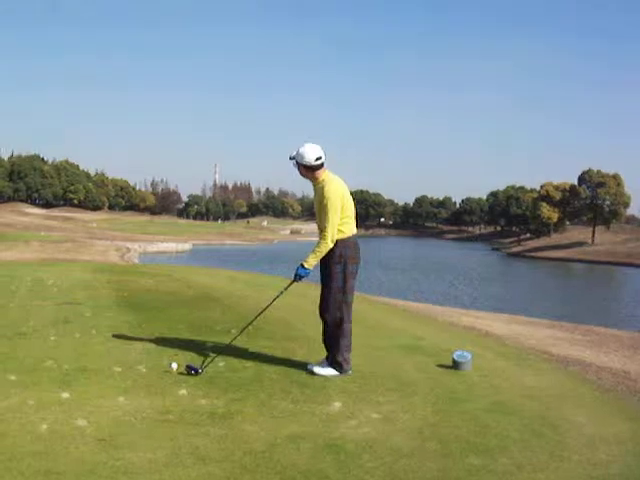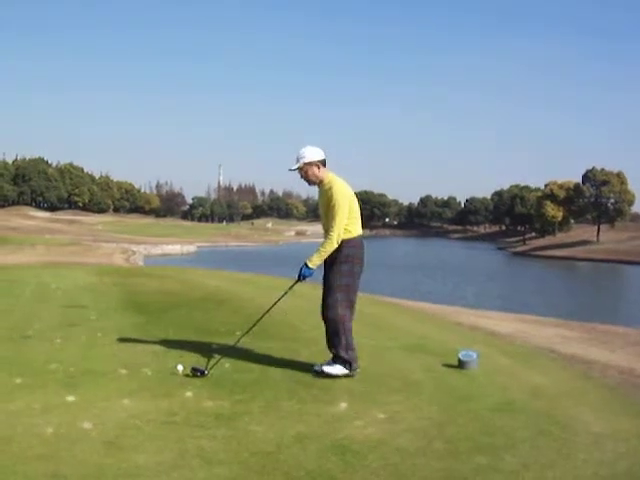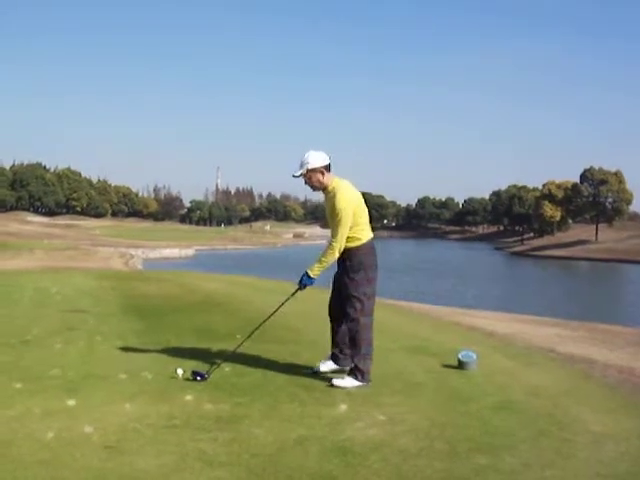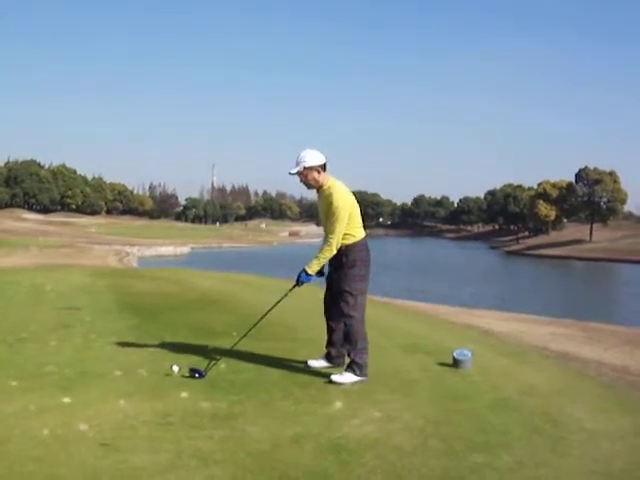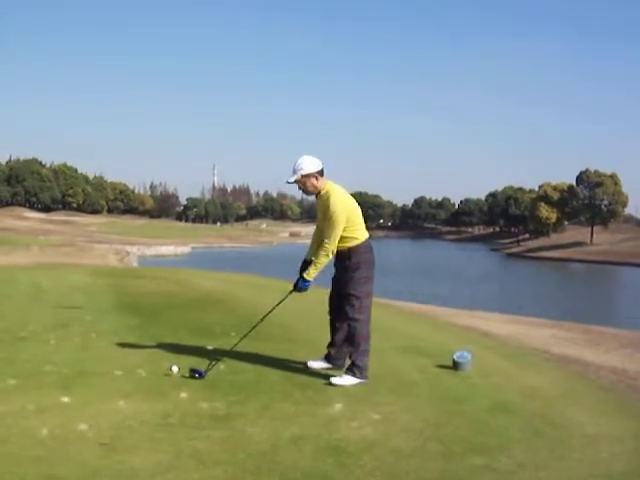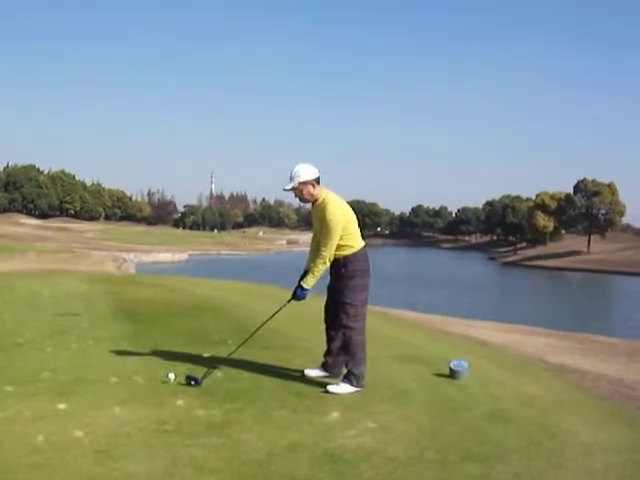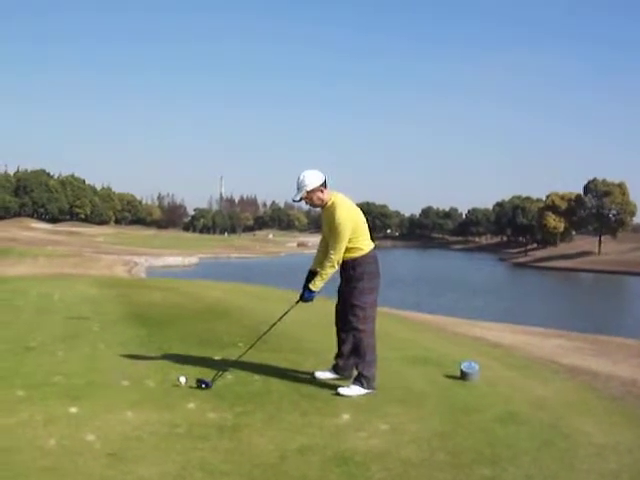
dt=0.7s
person 1, frame 1
left shoulder: (330, 189)
right shoulder: (323, 184)
left elbow: (328, 237)
left wrist: (307, 264)
right wrist: (312, 261)
left hip: (341, 250)
right hip: (333, 249)
left knee: (338, 309)
right knee: (328, 309)
left ankle: (340, 364)
right ankle: (332, 358)
person 1, frame 2
left shoulder: (337, 189)
right shoulder: (324, 187)
left elbow: (335, 235)
left wrist: (311, 263)
right wrist: (316, 261)
left hip: (347, 251)
right hip: (337, 251)
left knee: (337, 307)
right knee: (330, 308)
left ankle: (347, 361)
right ankle: (338, 358)
person 1, frame 3
left shoulder: (341, 197)
right shoulder: (335, 188)
left elbow: (335, 245)
left wrist: (312, 272)
left hip: (359, 257)
right hip: (348, 256)
left knee: (357, 315)
right knee: (337, 310)
left ankle: (360, 373)
right ankle: (341, 358)
person 1, frame 4
left shoulder: (337, 195)
right shoulder: (323, 191)
left elbow: (333, 241)
left wrist: (310, 268)
right wrist: (320, 262)
left hip: (353, 255)
right hip: (339, 254)
left knee: (349, 311)
right knee: (332, 309)
left ankle: (358, 367)
right ankle: (334, 356)
person 1, frame 5
left shoulder: (336, 201)
right shoulder: (322, 196)
left elbow: (328, 247)
right elbow: (320, 232)
left wrist: (308, 276)
right wrist: (307, 260)
left hip: (358, 256)
right hip: (345, 256)
left knee: (355, 313)
right knee: (337, 309)
left ankle: (358, 370)
right ankle: (335, 357)
person 1, frame 6
left shoulder: (332, 209)
right shoulder: (317, 204)
left elbow: (325, 255)
right elbow: (317, 242)
left wrist: (306, 285)
right wrist: (306, 272)
left hip: (353, 264)
right hip: (339, 264)
left knee: (350, 321)
right knee: (333, 317)
left ankle: (354, 379)
right ankle: (332, 366)
person 1, frame 7
left shoulder: (341, 212)
right shoulder: (327, 206)
left elbow: (334, 258)
right elbow: (325, 242)
left wrist: (314, 286)
right wrist: (312, 271)
left hip: (363, 266)
right hip: (350, 266)
left knee: (360, 322)
right knee: (343, 319)
left ankle: (365, 380)
right ankle: (343, 367)
